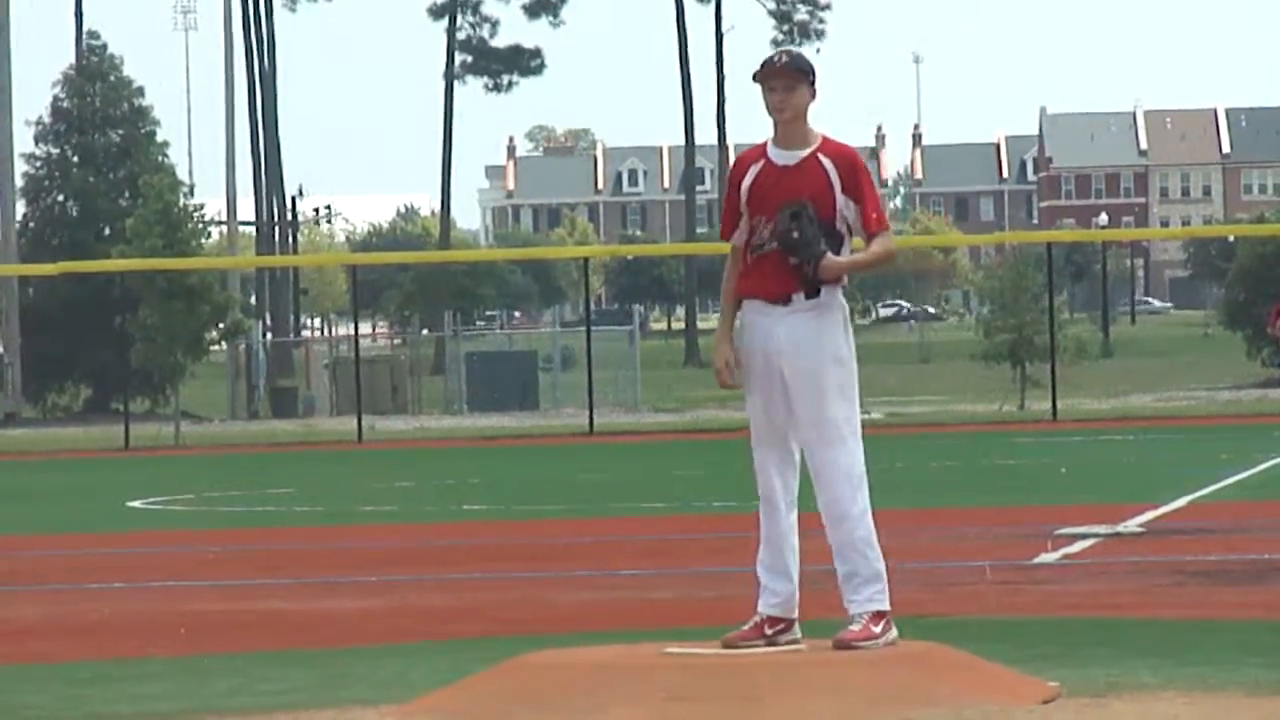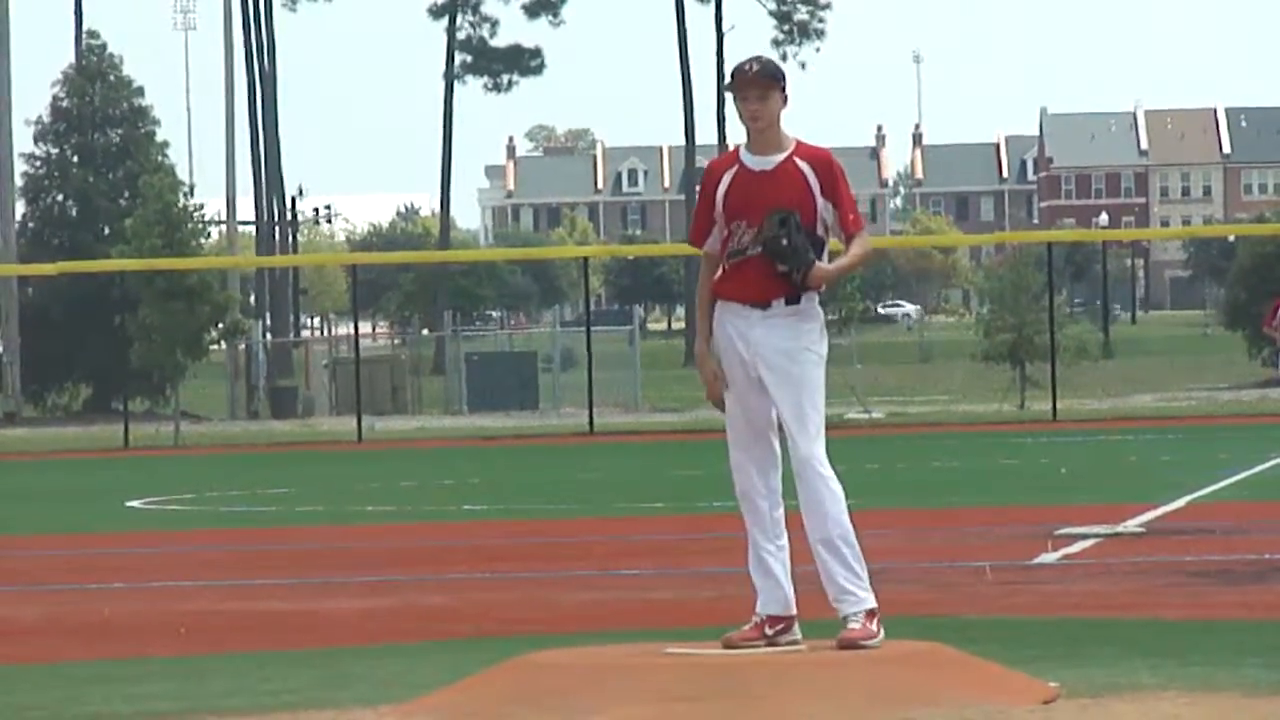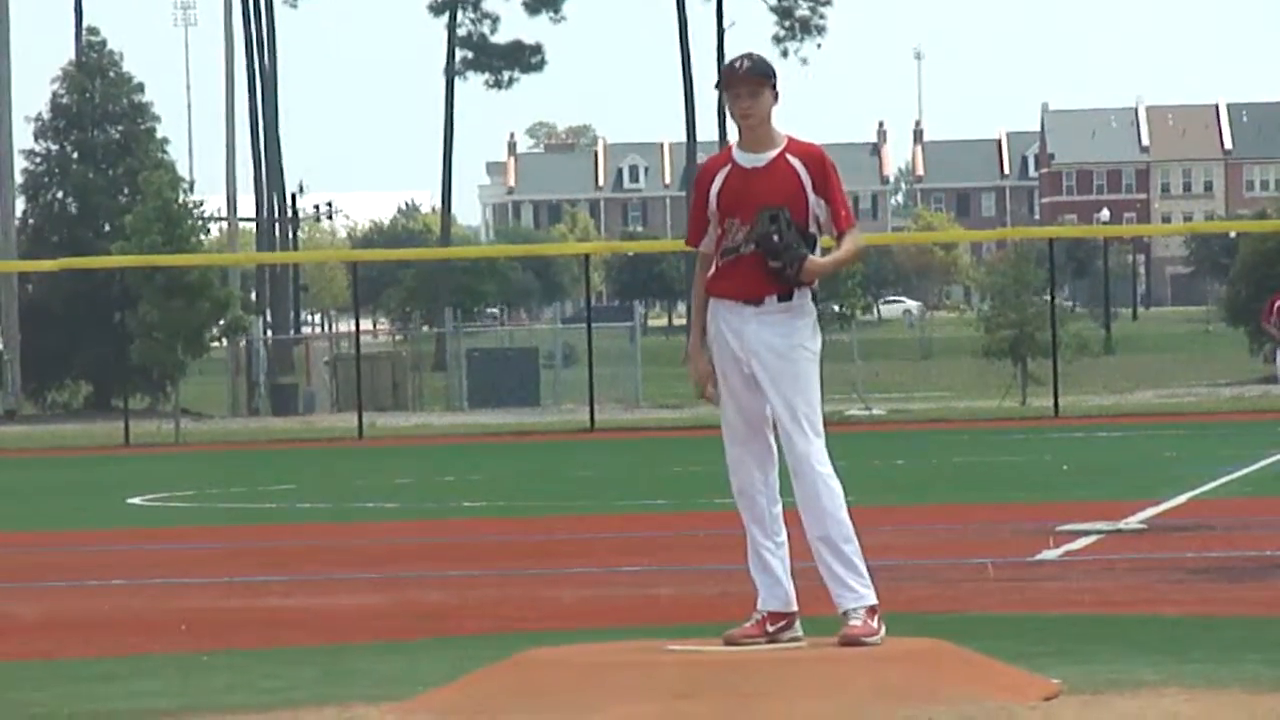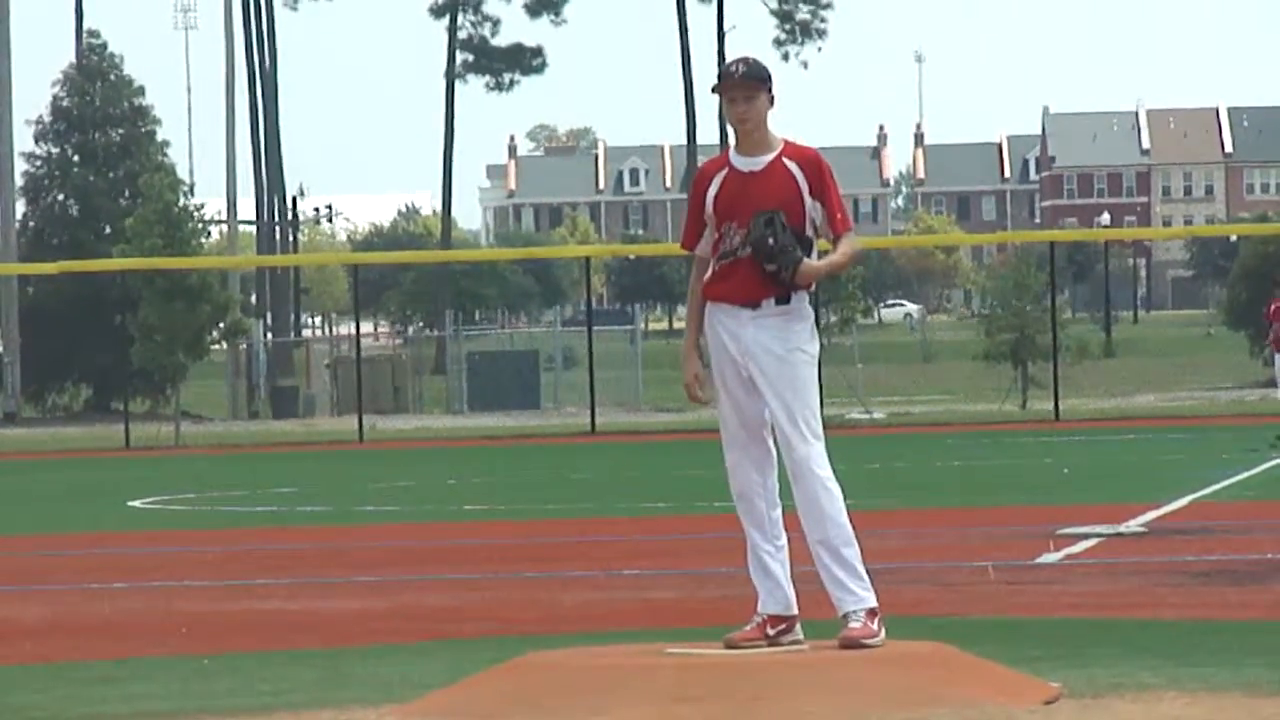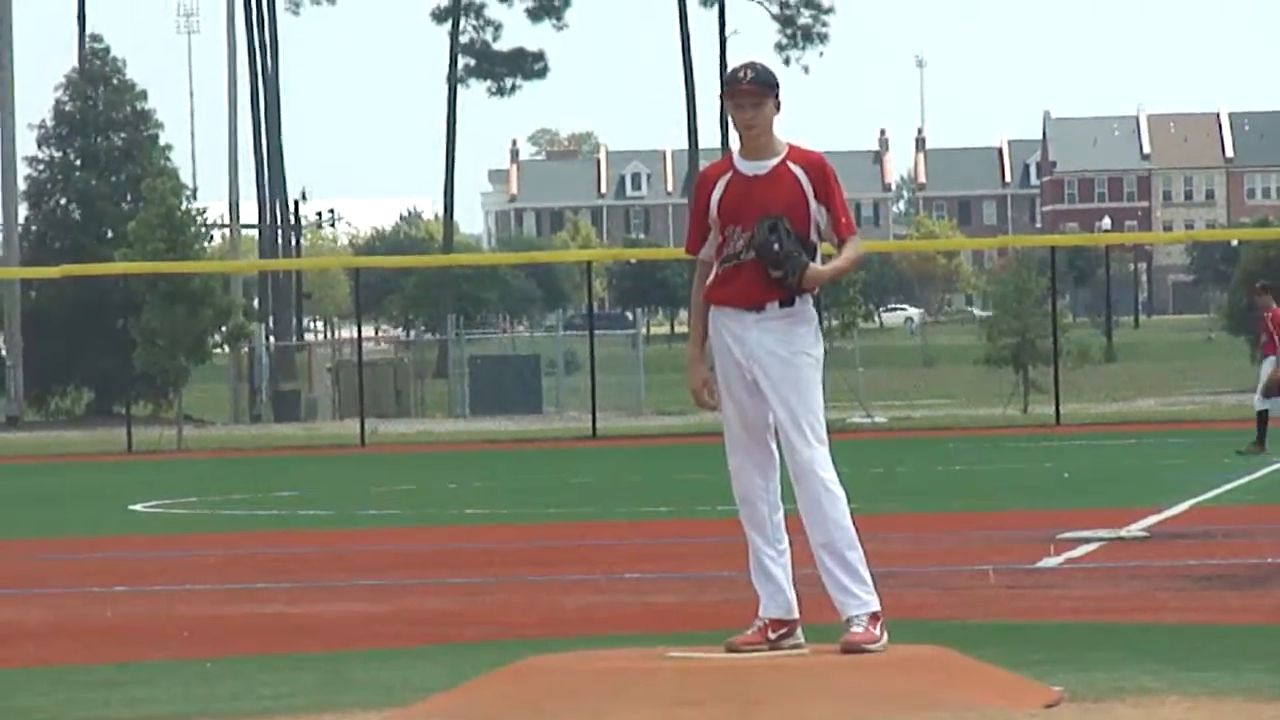
dt=0.4s
person 1, frame 1
left shoulder: (841, 161)
right shoulder: (746, 168)
left elbow: (884, 243)
right elbow: (736, 257)
left wrist: (846, 262)
right wrist: (724, 334)
left hip: (817, 318)
right hip: (760, 321)
left knee: (835, 460)
right knee: (771, 465)
left ankle: (871, 606)
right ankle: (777, 609)
person 1, frame 2
left shoulder: (818, 165)
right shoulder: (719, 175)
left elbow: (860, 241)
right elbow: (709, 265)
left wrist: (832, 269)
right wrist: (703, 347)
left hip: (793, 323)
right hip: (734, 325)
left knee: (809, 458)
right knee: (751, 467)
left ankle: (859, 606)
right ankle: (775, 610)
person 1, frame 3
left shoulder: (809, 161)
right shoulder: (712, 174)
left elbow: (852, 239)
right elbow: (703, 264)
left wrist: (823, 263)
right wrist: (696, 345)
left hip: (786, 319)
right hip: (727, 323)
left knee: (807, 455)
right knee: (747, 464)
left ankle: (859, 602)
right ankle: (776, 607)
person 1, frame 4
left shoulder: (806, 165)
right shoulder: (709, 177)
left elbow: (848, 243)
right elbow: (700, 268)
left wrist: (820, 266)
right wrist: (690, 350)
left hip: (784, 322)
right hip: (725, 326)
left knee: (806, 457)
right knee: (747, 467)
left ankle: (860, 605)
right ankle: (777, 610)
person 1, frame 5
left shoulder: (811, 169)
right shoulder: (712, 180)
left elbow: (852, 245)
right elbow: (702, 272)
left wrist: (826, 271)
right wrist: (695, 355)
left hip: (788, 327)
right hip: (729, 330)
left knee: (809, 462)
right knee: (749, 471)
left ankle: (863, 608)
right ankle: (777, 614)
